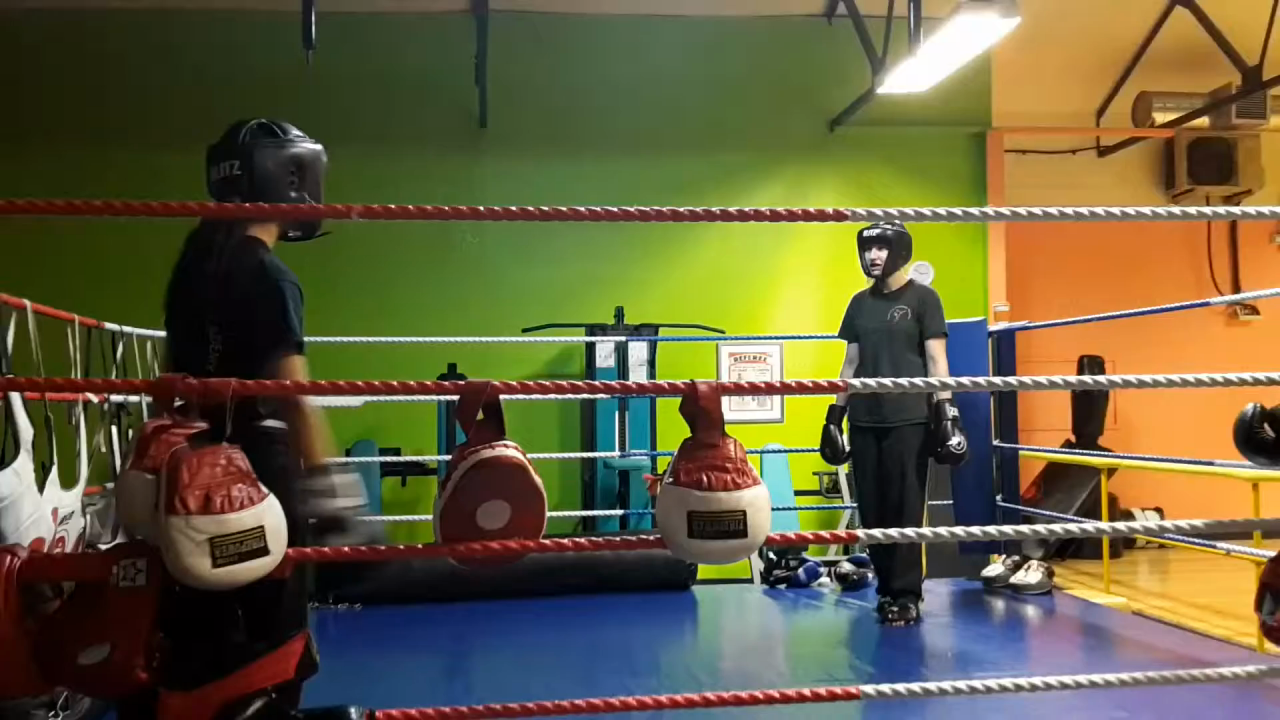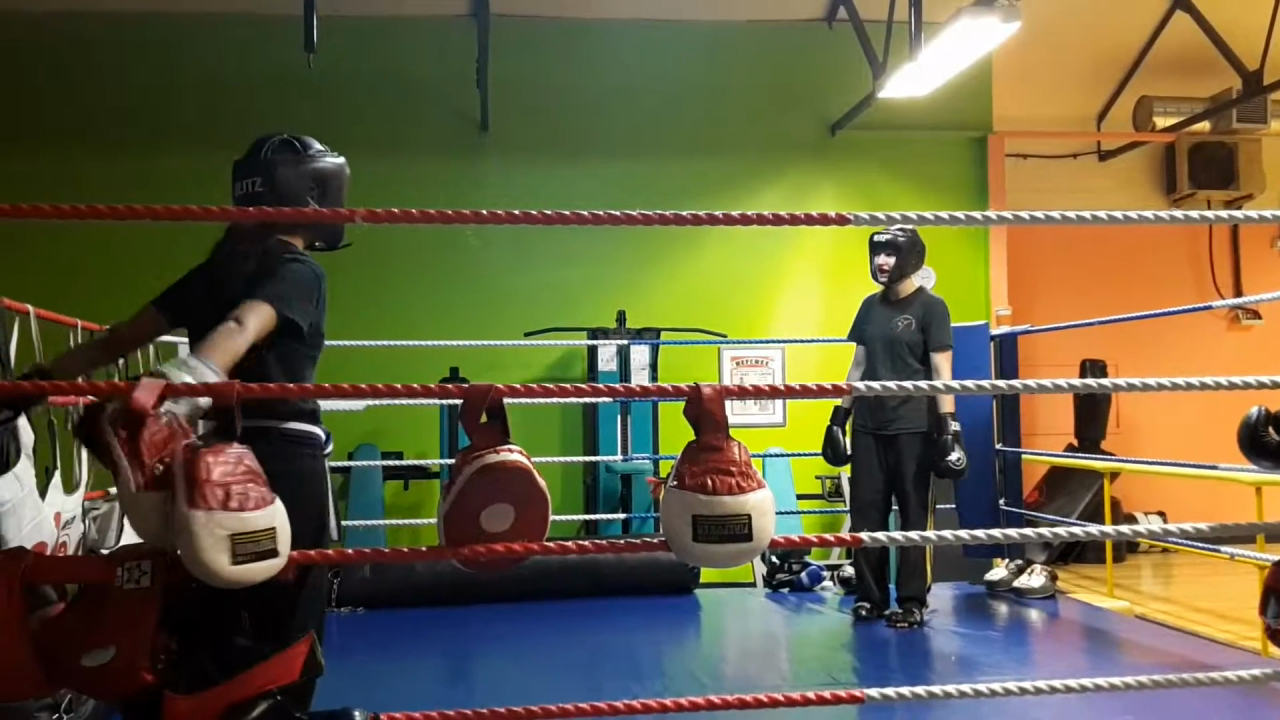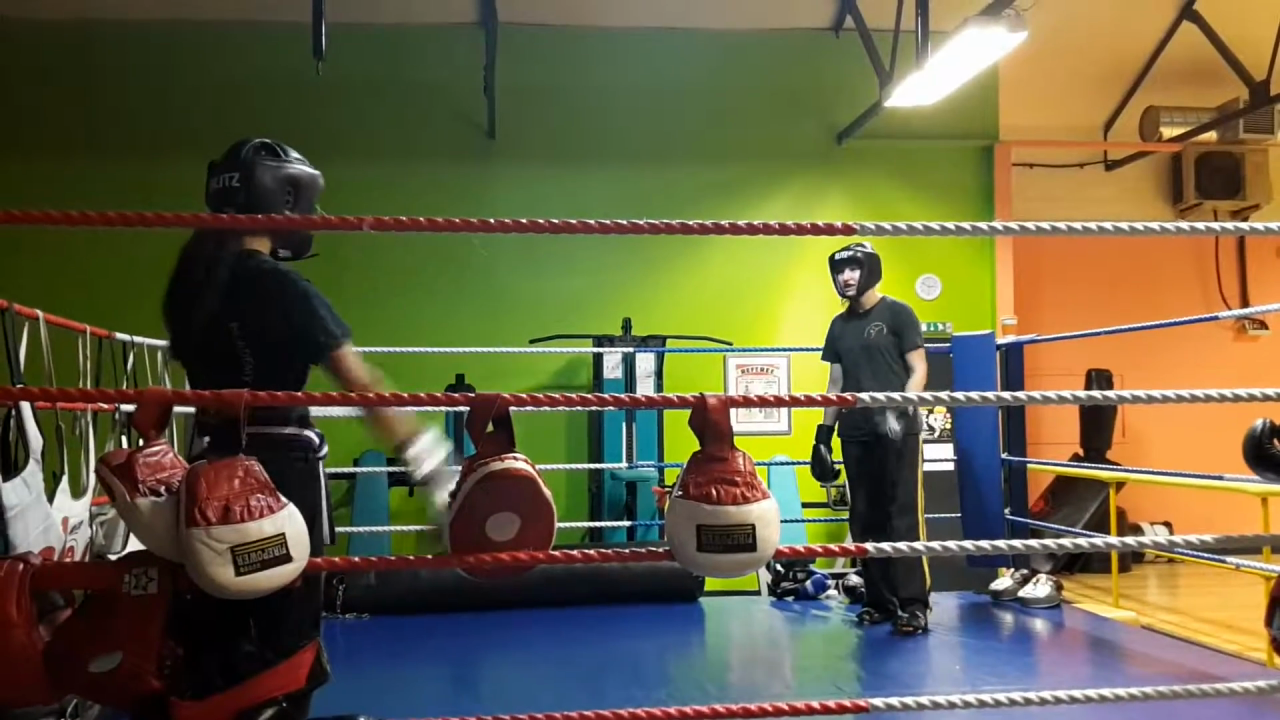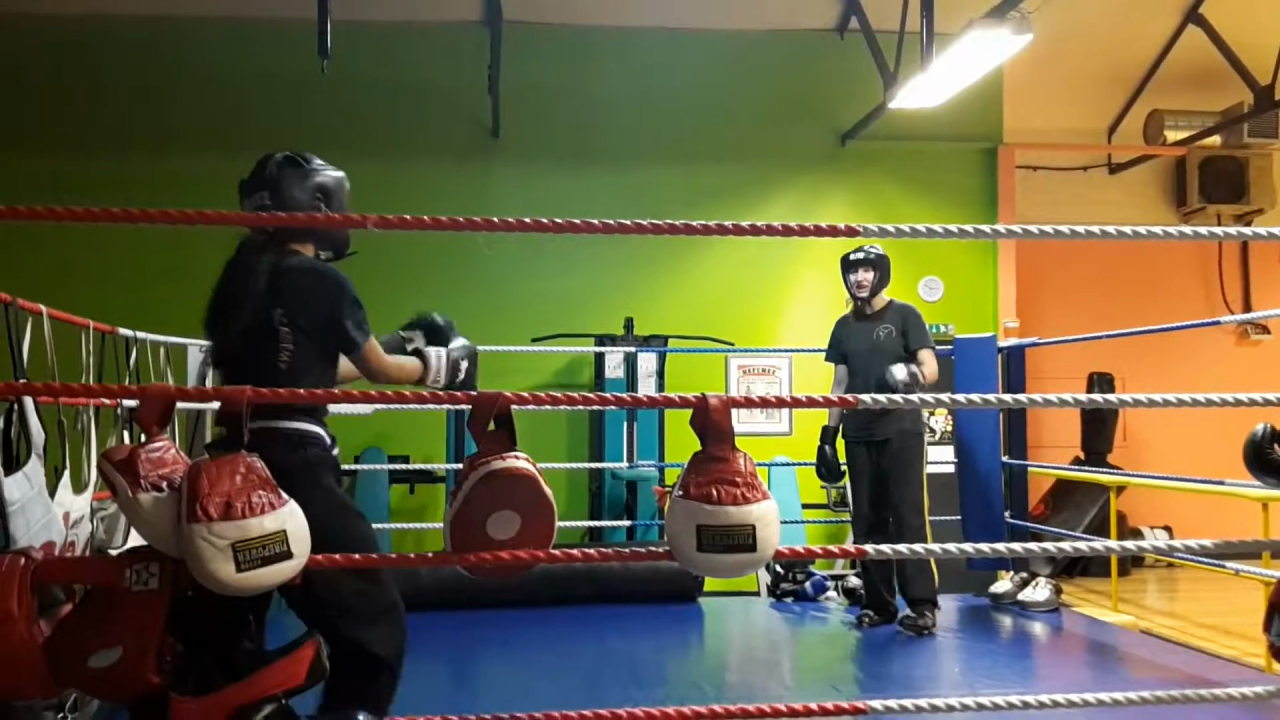
dt=1s
person 1, frame 1
left shoulder: (197, 264)
right shoulder: (267, 277)
right elbow: (295, 400)
right wrist: (329, 497)
right hip: (257, 460)
left knee: (196, 624)
right knee: (270, 626)
person 1, frame 2
left shoulder: (218, 269)
right shoulder: (298, 273)
left elbow: (122, 336)
right elbow: (239, 329)
left wrist: (28, 384)
right hip: (286, 458)
left knee: (212, 618)
right knee: (288, 625)
person 1, frame 3
left shoulder: (194, 280)
right shoulder: (278, 287)
right elbow: (361, 382)
right wrist: (430, 459)
left hip: (217, 457)
right hip: (271, 467)
left knee: (214, 623)
right knee: (280, 636)
person 1, frame 4
left shoulder: (237, 284)
right shoulder: (321, 282)
right elbow: (379, 367)
left wrist: (407, 343)
right wrist: (443, 359)
right hip: (296, 463)
left knee: (220, 627)
right knee: (367, 618)
person 2, frame 1
left shoulder: (922, 298)
right shoulder: (860, 302)
left elbow: (936, 360)
left wrist: (947, 412)
right wrist: (835, 415)
left hip: (909, 421)
right hip: (864, 421)
left knee: (906, 509)
right knee: (871, 509)
left ankle: (906, 595)
right ankle: (887, 588)
person 2, frame 2
left shoulder: (930, 307)
right shoulder: (870, 306)
left elbow: (941, 372)
left wrist: (949, 429)
right wrist: (839, 417)
left hip: (913, 428)
right hip: (868, 426)
left knee: (914, 516)
right knee: (865, 514)
left ankle: (912, 602)
right ankle: (871, 598)
person 2, frame 3
left shoulder: (897, 313)
right shoulder: (839, 325)
left elbow: (920, 372)
left wrist: (901, 410)
right wrist: (823, 435)
left hip: (897, 431)
right hip: (855, 434)
left knee: (902, 515)
right knee: (865, 519)
left ankle: (913, 604)
right ankle: (879, 601)
person 2, frame 4
left shoulder: (904, 315)
right shoulder: (844, 326)
left elbow: (931, 368)
left wrist: (910, 374)
right wrist: (828, 435)
left hip: (900, 431)
right hip: (859, 435)
left knee: (907, 515)
right knee: (867, 519)
left ankle: (921, 603)
right ankle: (879, 602)
